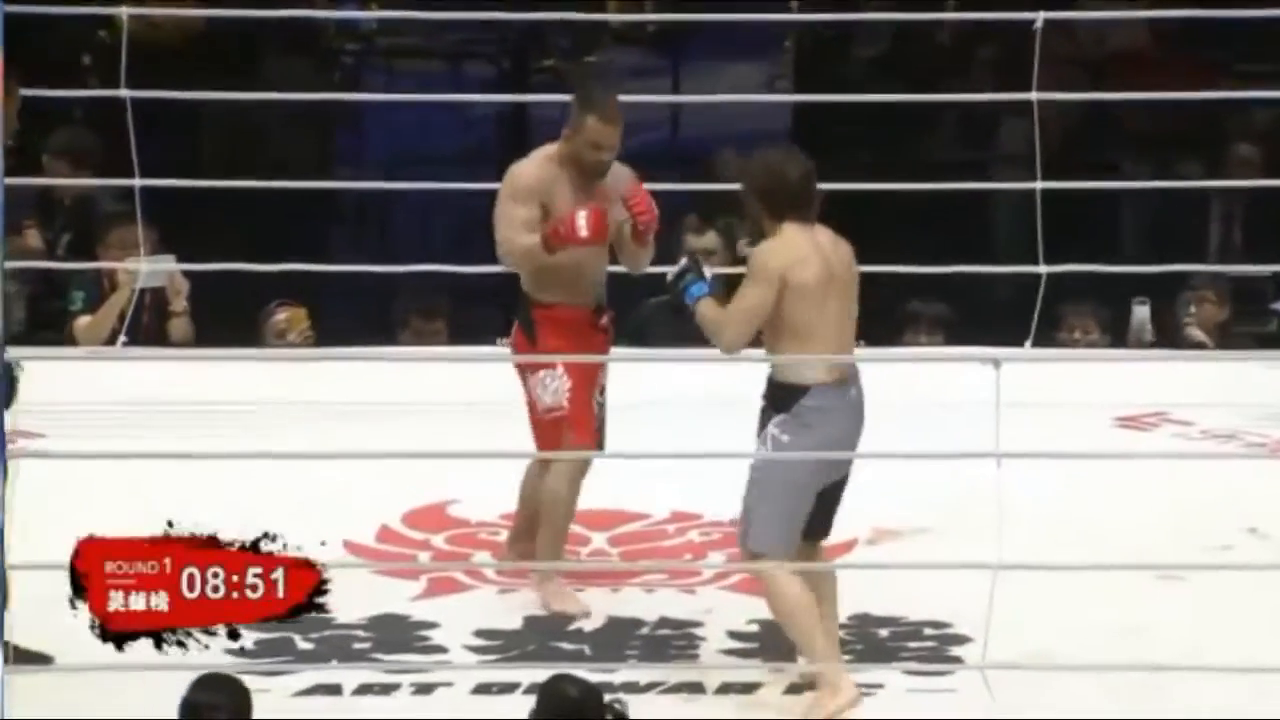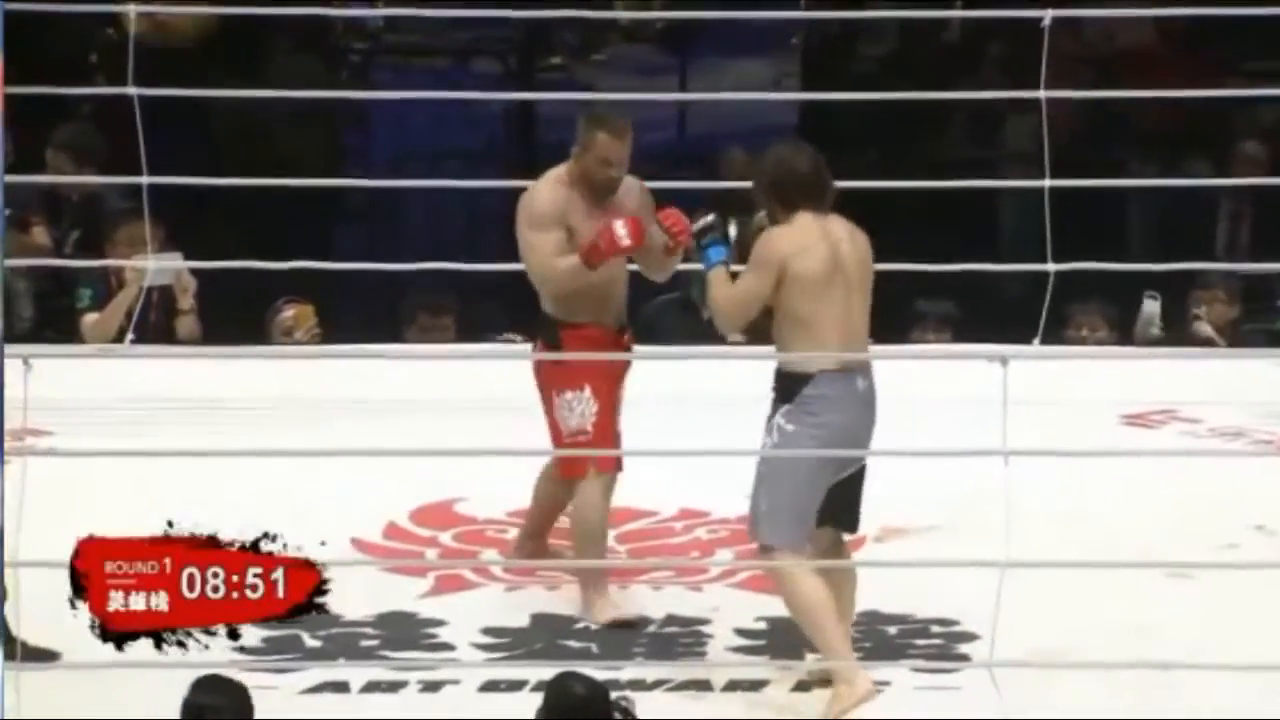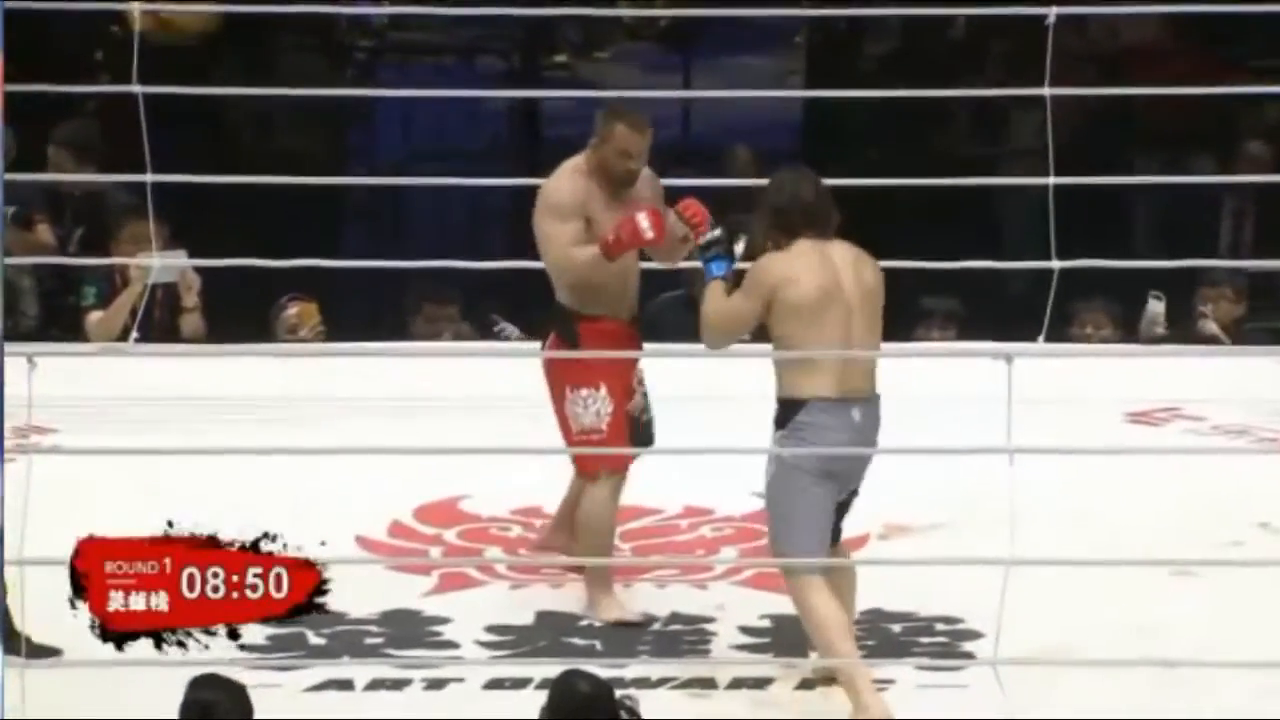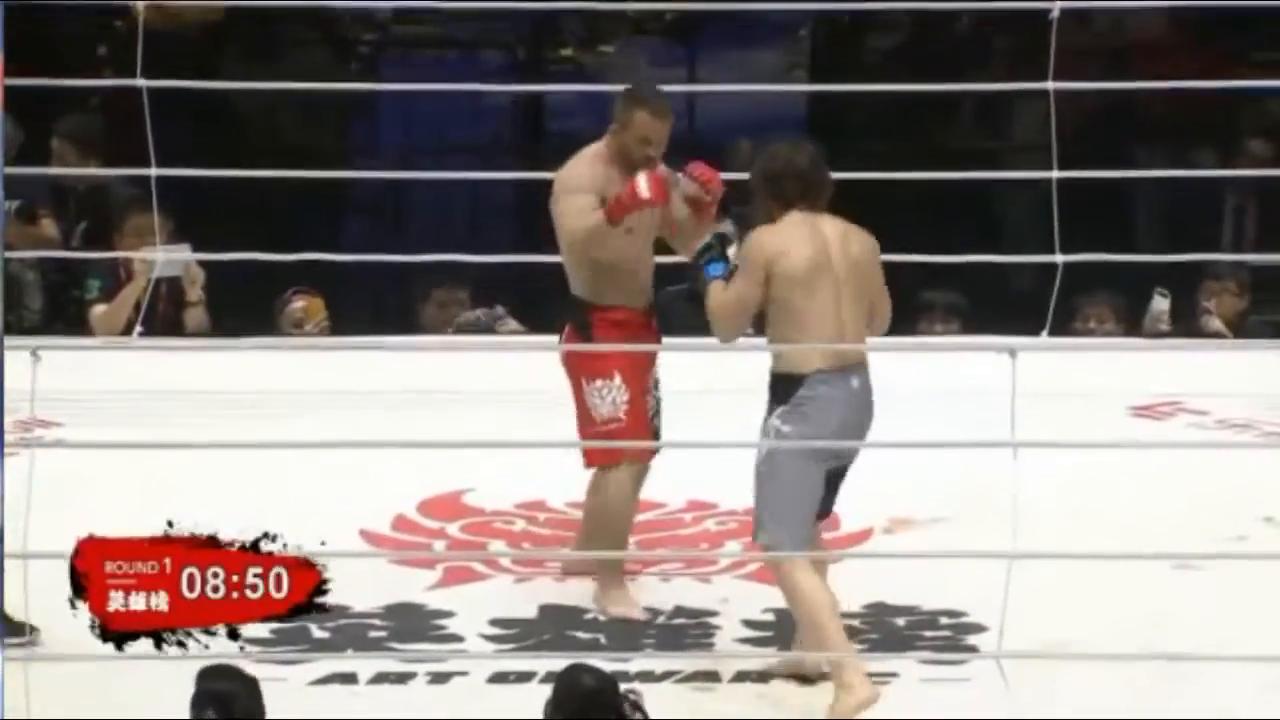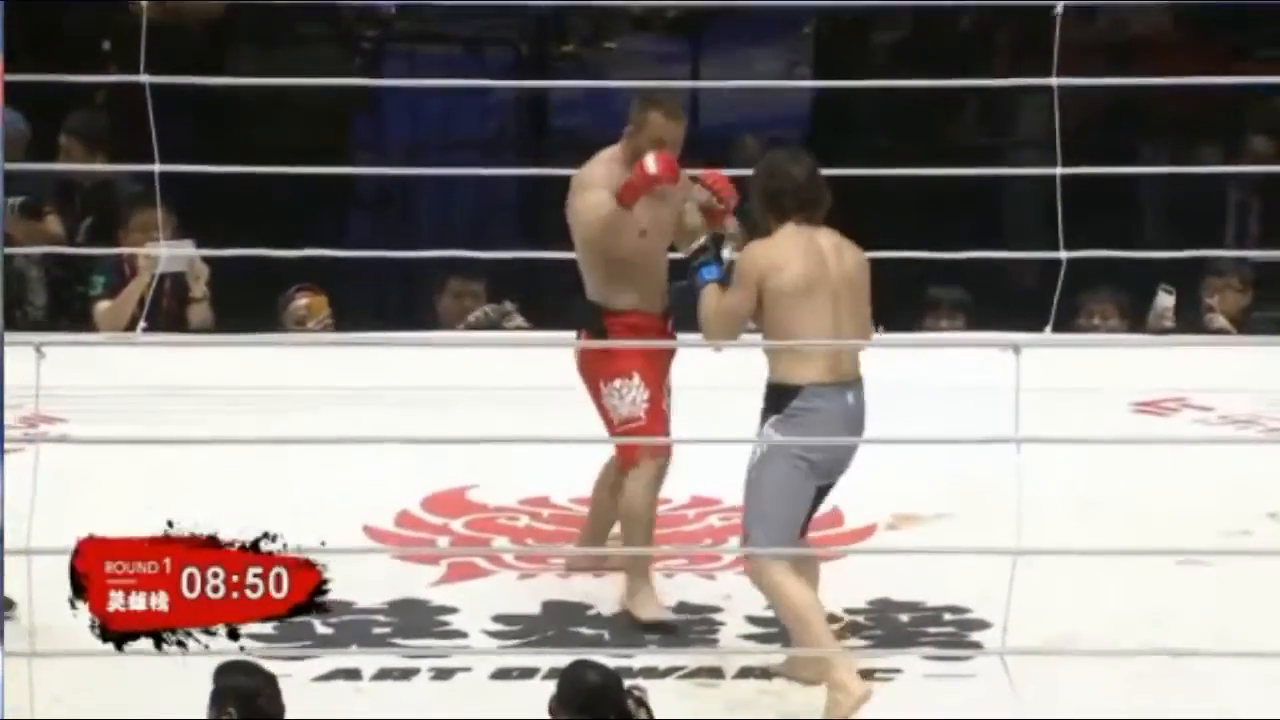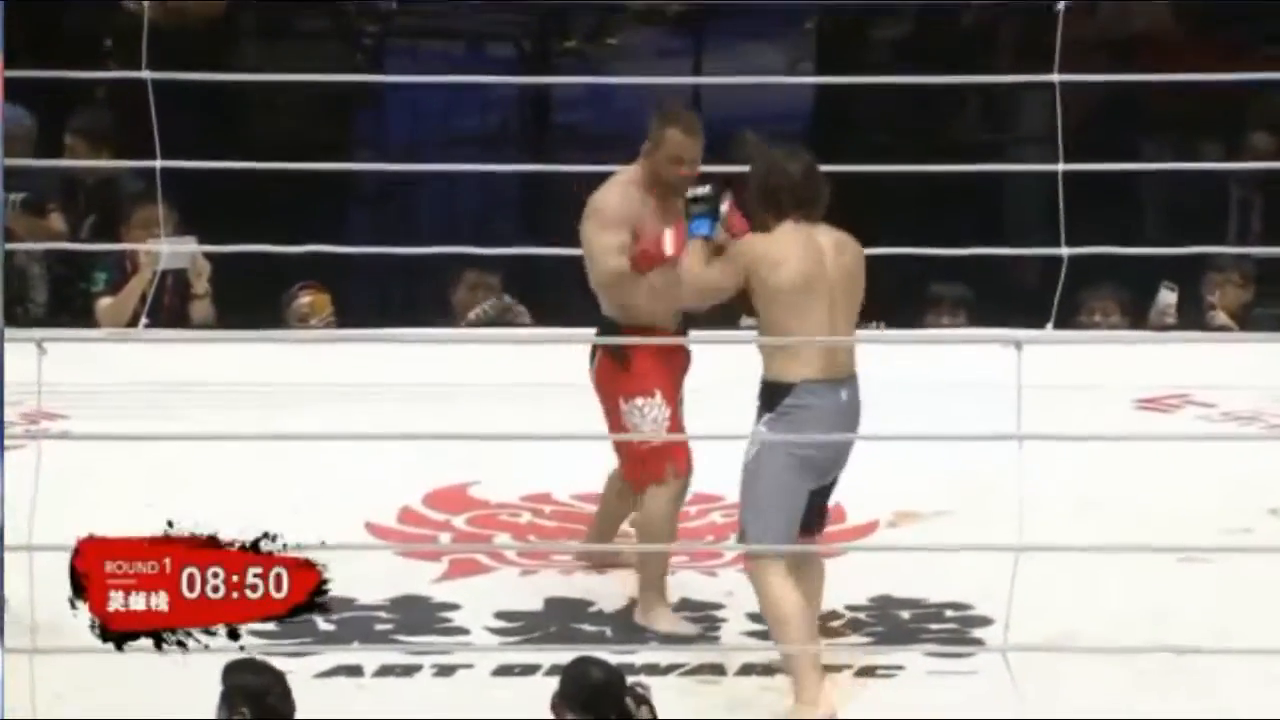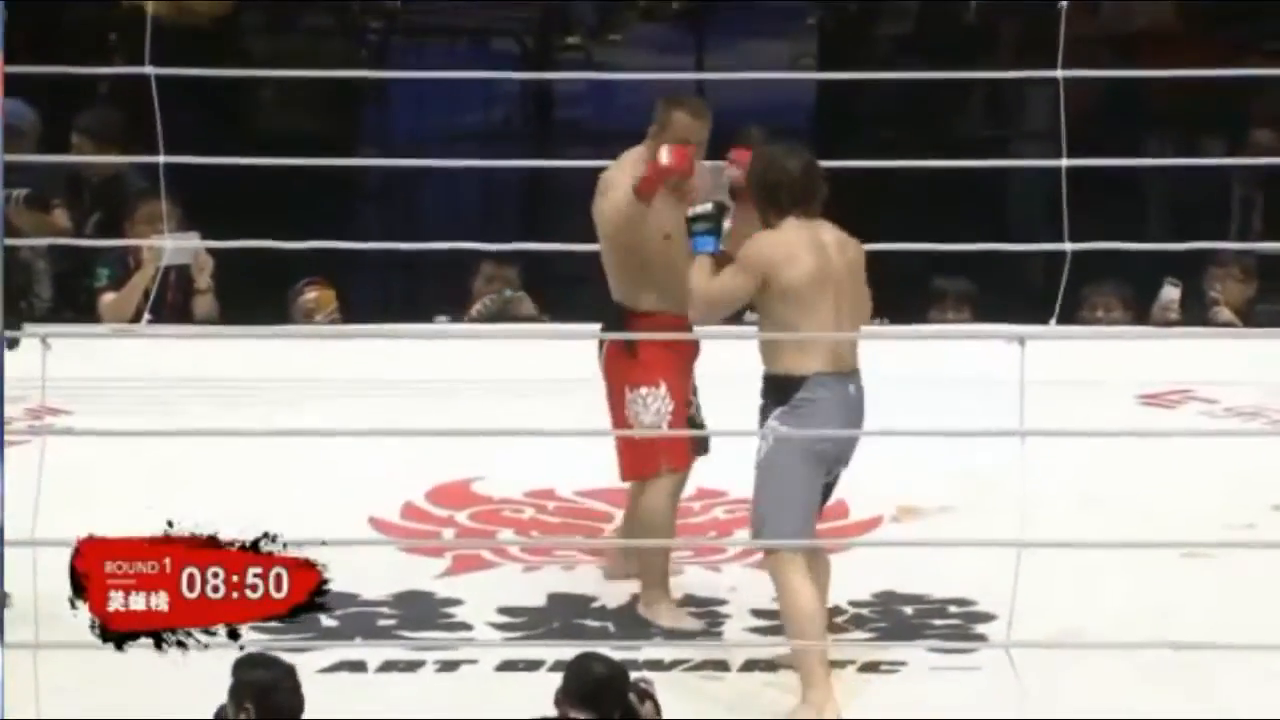
dt=0.2s
person 1, frame 1
left shoulder: (773, 254)
right shoulder: (839, 248)
left elbow: (730, 337)
left wrist: (694, 289)
left hip: (801, 412)
right hip: (845, 404)
left knee: (766, 555)
right knee: (804, 542)
right ankle: (828, 662)
person 1, frame 2
left shoulder: (778, 242)
right shoulder: (855, 237)
left elbow: (729, 318)
left wrist: (714, 253)
left hip: (810, 400)
right hip: (858, 394)
left knee: (782, 549)
right knee: (829, 536)
right ankle: (839, 655)
person 1, frame 3
left shoulder: (773, 269)
right shoulder: (866, 266)
left elbow: (714, 334)
left wrist: (716, 267)
left hip: (810, 425)
right hip: (862, 418)
left knee: (805, 573)
right knee: (825, 540)
right ankle: (842, 654)
person 1, frame 4
left shoulder: (766, 241)
right shoulder: (859, 239)
left elbow: (727, 325)
right elbow: (880, 319)
left wrist: (714, 267)
left hip: (803, 400)
right hip: (855, 393)
left knee: (785, 553)
right knee: (803, 527)
right ankle: (810, 648)
person 1, frame 5
left shoulder: (760, 255)
right shoulder: (852, 254)
left elbow: (717, 334)
left wrist: (708, 272)
left hip: (798, 412)
right hip: (847, 406)
left knee: (765, 558)
right knee: (789, 532)
right ankle: (808, 657)
person 1, frame 6
left shoulder: (758, 249)
right shoulder: (849, 249)
left elbow: (691, 293)
left hip: (794, 411)
right hip: (842, 406)
left knee: (765, 559)
right knee: (802, 534)
right ankle: (806, 652)
person 1, frame 7
left shoulder: (765, 248)
right shoulder: (845, 242)
left elbow: (702, 308)
left wrist: (704, 238)
left hip: (800, 405)
right hip: (844, 397)
left knee: (783, 551)
right knee: (801, 529)
right ankle: (810, 649)
person 2, frame 1
left shoulder: (622, 180)
right shoulder: (530, 176)
left elbow: (636, 263)
right elbow: (509, 252)
left wrist: (643, 230)
right wrist: (557, 235)
left hip: (592, 324)
right hip: (544, 327)
left knee: (560, 446)
right knee: (569, 449)
left ankle: (523, 542)
right ankle: (550, 578)
person 2, frame 2
left shoulder: (633, 193)
right shoulder: (545, 199)
left elbow: (658, 271)
right elbow: (546, 278)
left wrist: (671, 243)
right wrist: (596, 252)
left hip: (612, 340)
right hip: (568, 345)
left knee: (573, 457)
right knee: (596, 468)
left ankle: (531, 541)
right ankle: (595, 594)
person 2, frame 3
left shoulder: (644, 184)
right shoulder: (563, 190)
left elbow: (666, 257)
right elbow: (564, 268)
left wrist: (686, 230)
right wrist: (616, 244)
left hip: (621, 332)
right hip: (580, 340)
left knee: (622, 448)
right knee: (605, 467)
left ankle: (562, 533)
right ankle: (599, 593)
person 2, frame 4
left shoulder: (656, 175)
right shoulder: (581, 175)
left elbow: (687, 241)
right elbow: (573, 241)
left wrist: (704, 204)
right wrist: (618, 208)
left hip: (638, 326)
right hip: (597, 331)
left knee: (625, 453)
right knee: (626, 457)
left ankle: (586, 551)
right ankle: (610, 584)
person 2, frame 5
left shoulder: (672, 180)
right shoulder: (597, 177)
left elbow: (697, 246)
right elbow: (589, 235)
left wrist: (716, 211)
right wrist: (631, 190)
left hip: (652, 329)
right hip: (612, 335)
left knee: (632, 452)
right knee: (647, 456)
left ankle: (589, 550)
right ankle: (639, 587)
person 2, frame 6
left shoulder: (686, 198)
right shoulder: (614, 201)
right elbow: (603, 280)
right wrist: (642, 258)
left hip: (666, 346)
right hip: (628, 352)
left knee: (643, 460)
right knee: (667, 475)
left ankle: (596, 543)
right ankle: (651, 603)
person 2, frame 7
left shoulder: (696, 180)
right shoulder: (624, 177)
right elbow: (612, 234)
right wrist: (651, 185)
left hip: (675, 334)
right hip: (637, 338)
left knee: (661, 457)
right knee: (666, 464)
left ankle: (628, 553)
right ankle: (654, 593)
